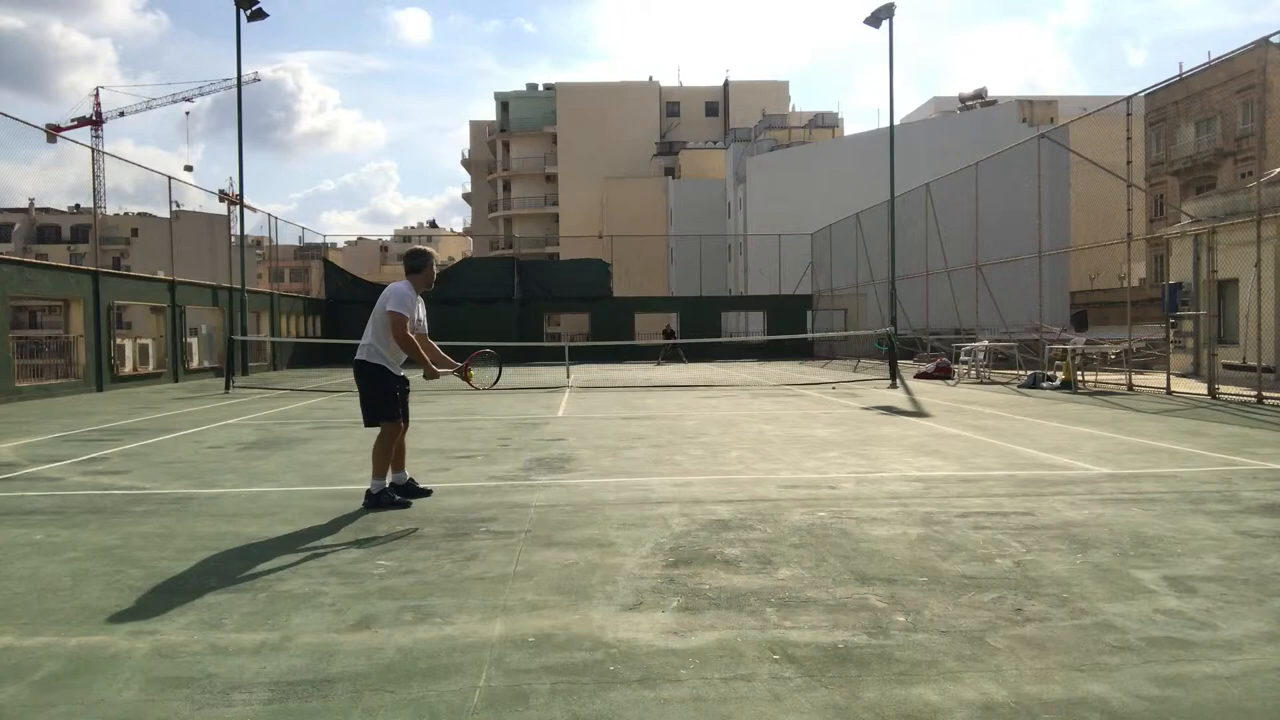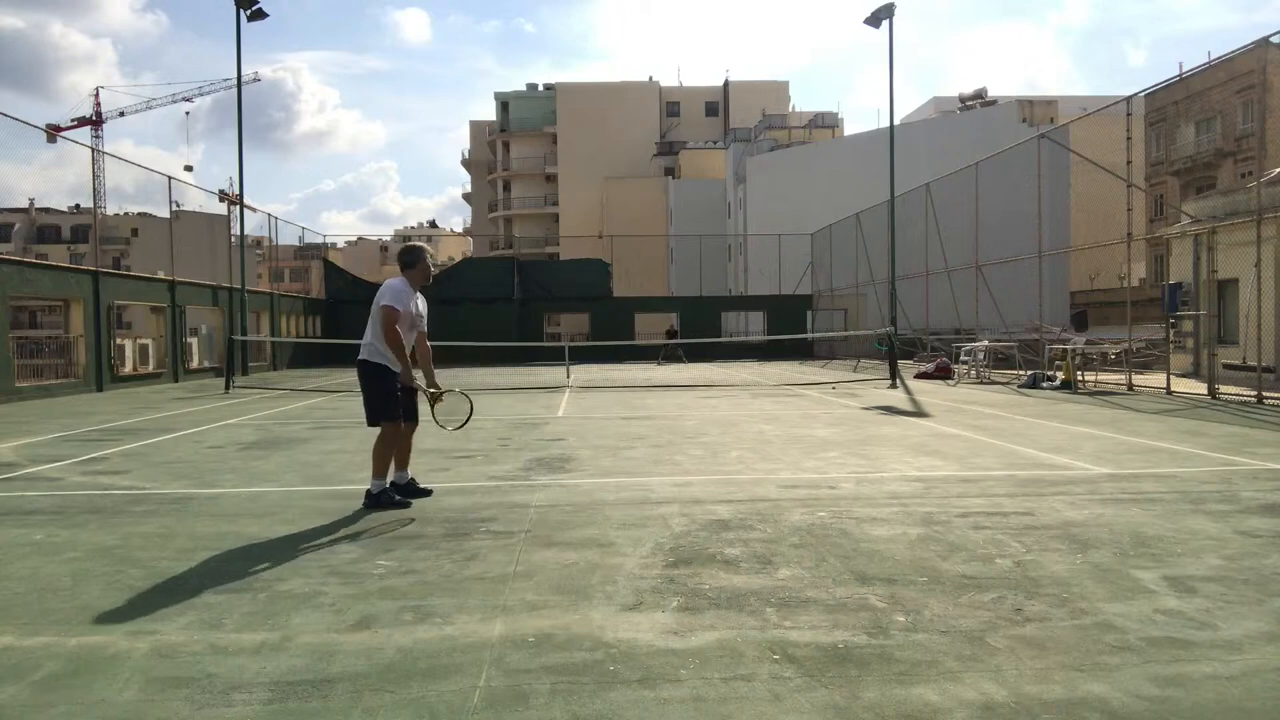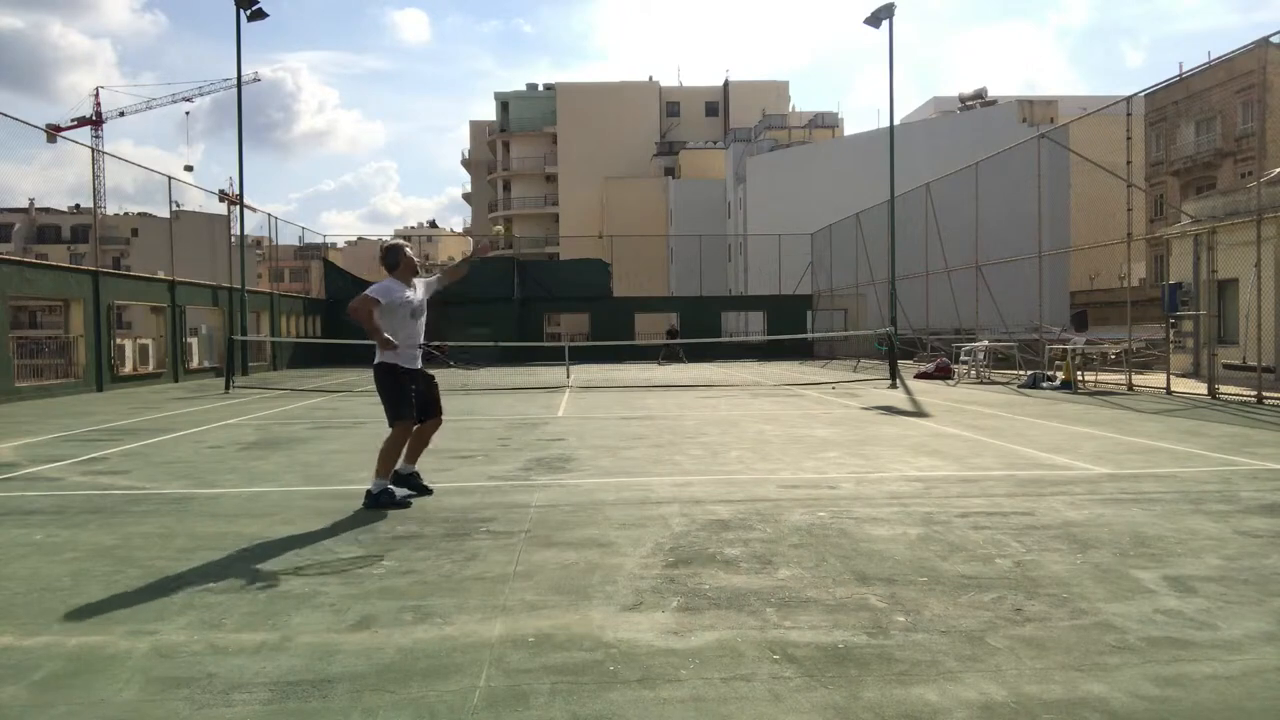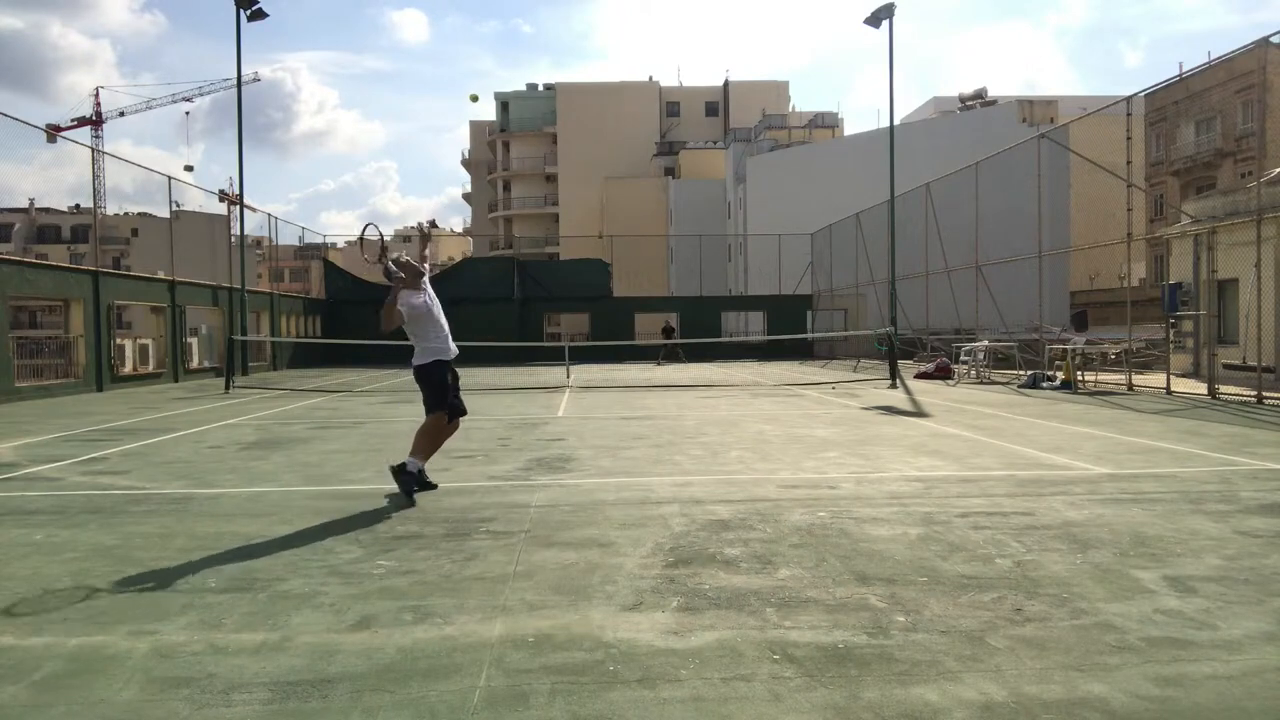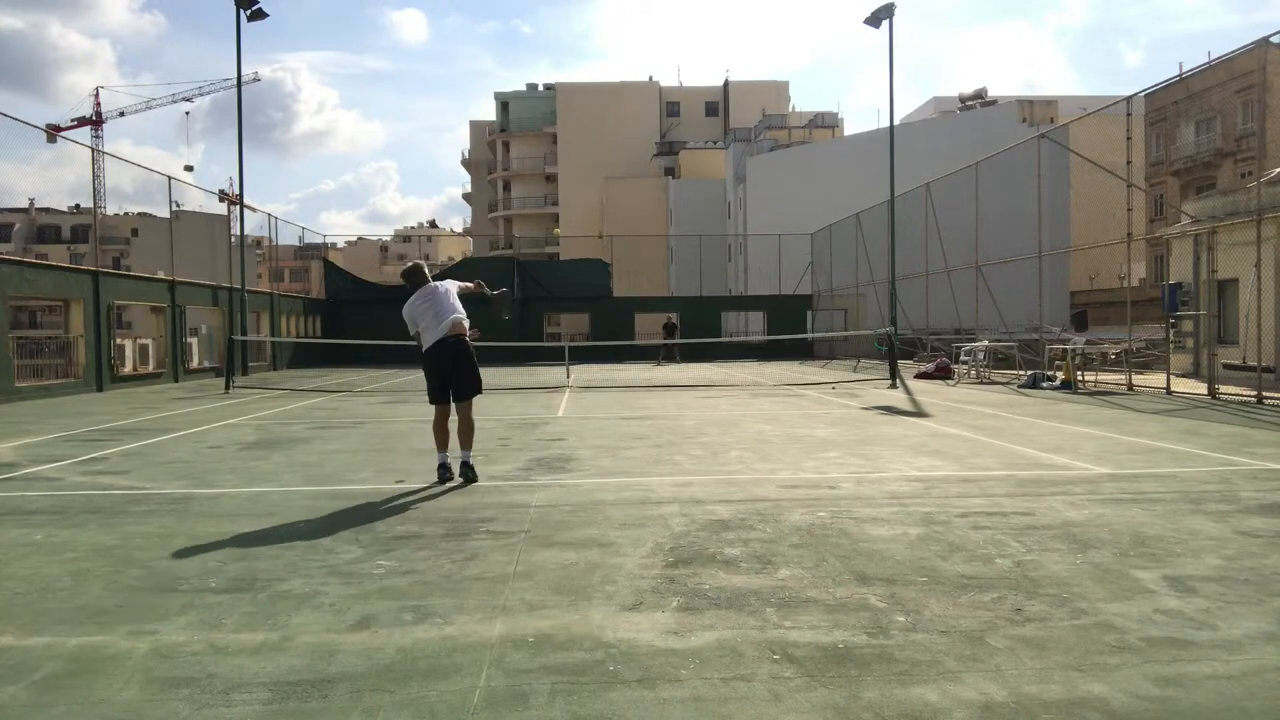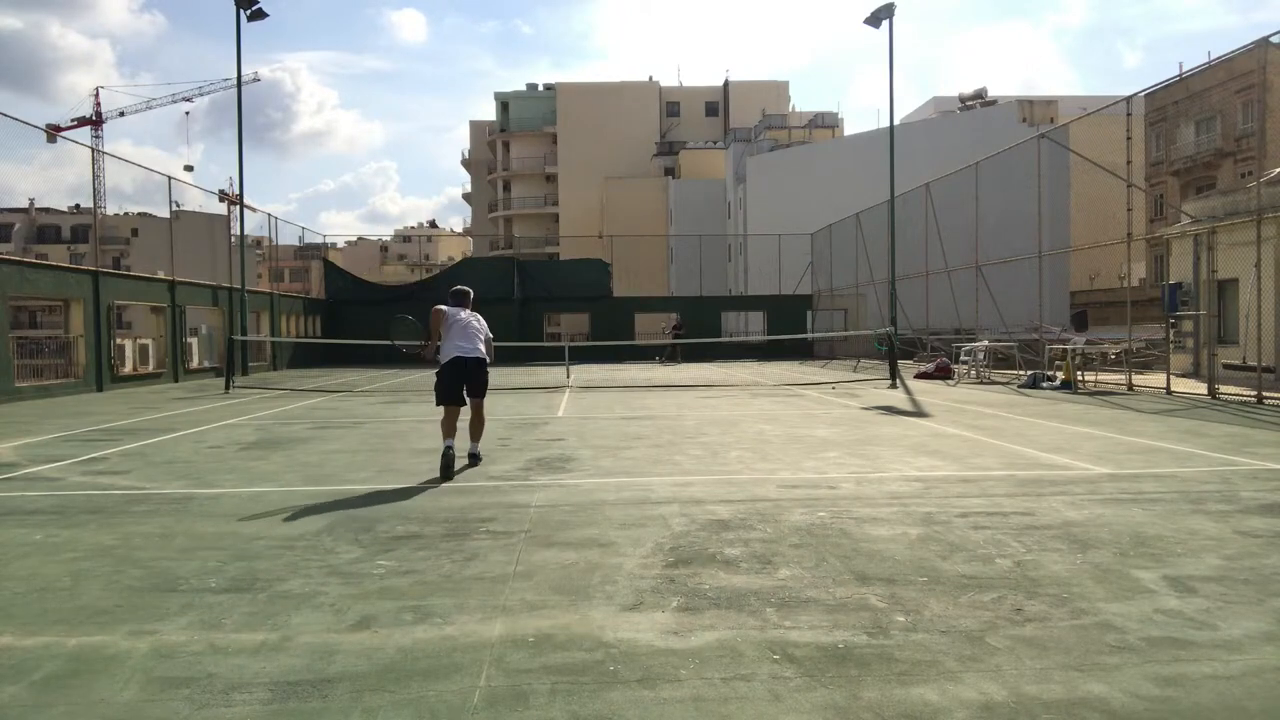
dt=0.4s
person 1, frame 1
left shoulder: (417, 302)
right shoulder: (401, 292)
left elbow: (425, 343)
right elbow: (401, 335)
left wrist: (455, 366)
right wrist: (428, 367)
left hip: (391, 369)
right hip: (373, 366)
left knee: (400, 426)
right knee: (391, 426)
left ankle: (401, 481)
right ankle: (377, 491)
person 1, frame 2
left shoulder: (420, 301)
right shoulder: (396, 289)
left elbow: (421, 343)
right elbow: (388, 328)
left wrist: (430, 379)
right wrist: (407, 369)
left hip: (396, 370)
right hip: (377, 366)
left knee: (409, 424)
right knee: (392, 426)
left ankle: (402, 481)
right ankle: (377, 491)
person 1, frame 3
left shoulder: (421, 286)
right shoulder: (386, 289)
left elbow: (449, 275)
right elbow: (356, 308)
left wrist: (475, 256)
right wrist: (380, 336)
left hip: (414, 368)
right hip: (392, 368)
left knee: (431, 421)
right knee: (403, 427)
left ankle: (405, 472)
right ankle: (377, 492)
person 1, frame 4
left shoulder: (423, 285)
right shoulder: (408, 301)
left elbow: (423, 265)
right elbow: (387, 325)
left wrist: (423, 238)
right wrist: (395, 291)
left hip: (442, 364)
right hip: (431, 365)
left knee: (451, 421)
right knee: (439, 418)
left ankle: (415, 468)
right ankle: (408, 469)
person 1, frame 5
left shoulder: (409, 307)
right shoulder: (446, 285)
right elbow: (469, 286)
right wrist: (483, 290)
left hip: (433, 352)
right hip: (457, 344)
left knee: (441, 411)
right knee: (464, 409)
left ankle: (443, 463)
right ankle: (466, 463)
person 1, frame 6
left shoulder: (445, 312)
right shoulder: (479, 319)
left elbow: (436, 312)
right elbow: (490, 352)
left wrist: (433, 343)
left hip: (452, 362)
right hip: (478, 362)
left knee: (450, 413)
right knee: (477, 407)
left ankle: (449, 448)
right ankle: (474, 452)
